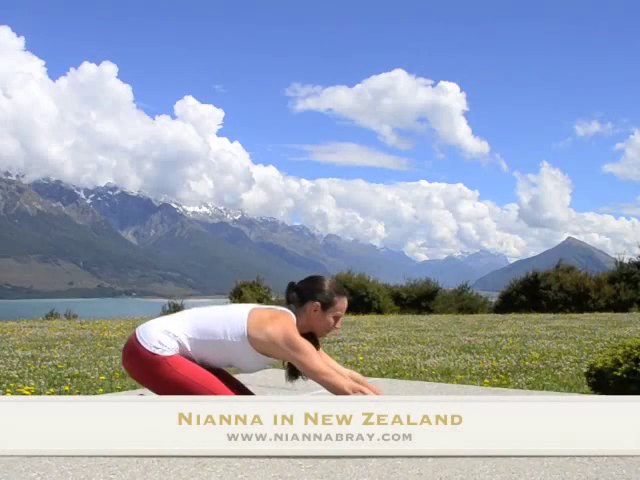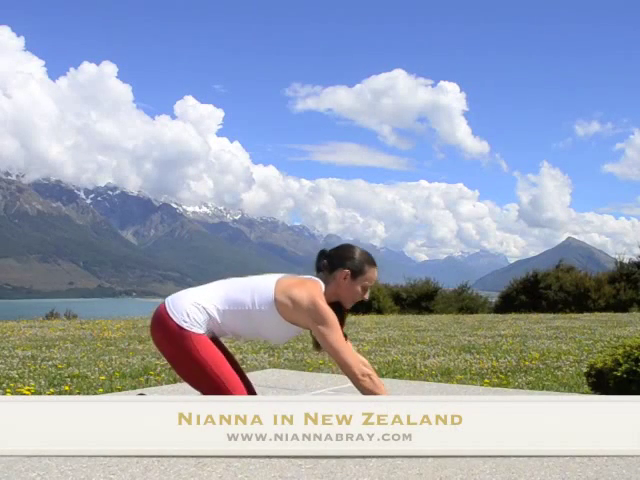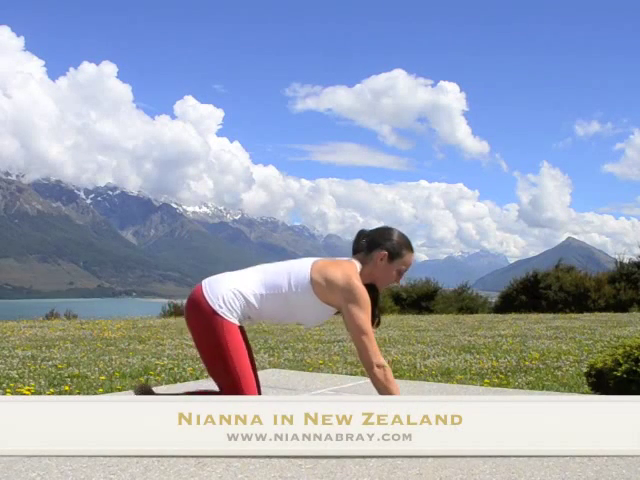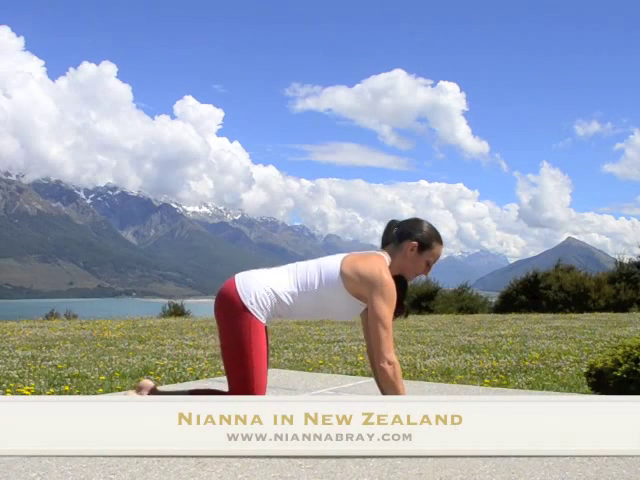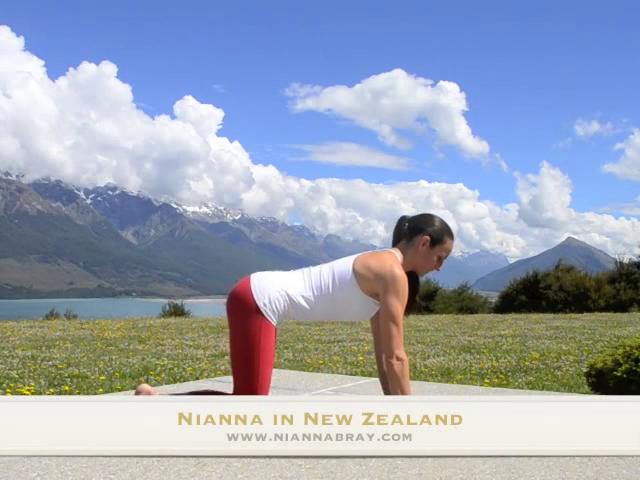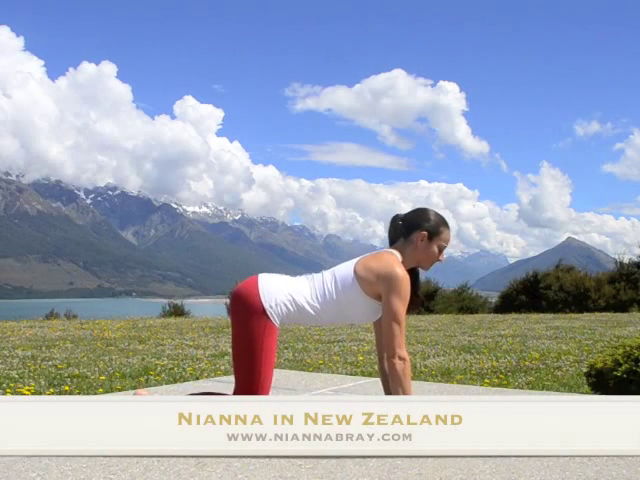
dt=0.4s
person 1, frame 1
left shoulder: (288, 323)
right shoulder: (286, 333)
left elbow: (346, 375)
right elbow: (350, 390)
left hip: (163, 345)
right hip: (151, 348)
person 1, frame 2
left shoulder: (312, 293)
right shoulder: (314, 302)
left elbow: (357, 360)
right elbow: (360, 374)
left hip: (188, 319)
right hip: (179, 321)
person 1, frame 3
left shoulder: (343, 278)
right shoulder: (350, 282)
left elbow: (370, 359)
right elbow: (375, 364)
left hip: (215, 302)
right hip: (215, 305)
left ankle: (148, 398)
person 1, frame 4
left shoulder: (369, 271)
right shoulder: (380, 276)
left elbow: (375, 355)
right elbow: (385, 360)
left hip: (245, 298)
right hip: (245, 300)
left ankle: (154, 394)
person 1, frame 5
left shoulder: (381, 269)
right shoulder: (393, 272)
left elbow: (383, 354)
right elbow: (395, 357)
left hip: (256, 297)
right hip: (257, 299)
left ankle: (154, 398)
person 1, frame 6
left shoulder: (384, 267)
right shoulder: (396, 273)
left elbow: (385, 353)
right elbow: (398, 356)
left hip: (261, 296)
right hip: (261, 301)
